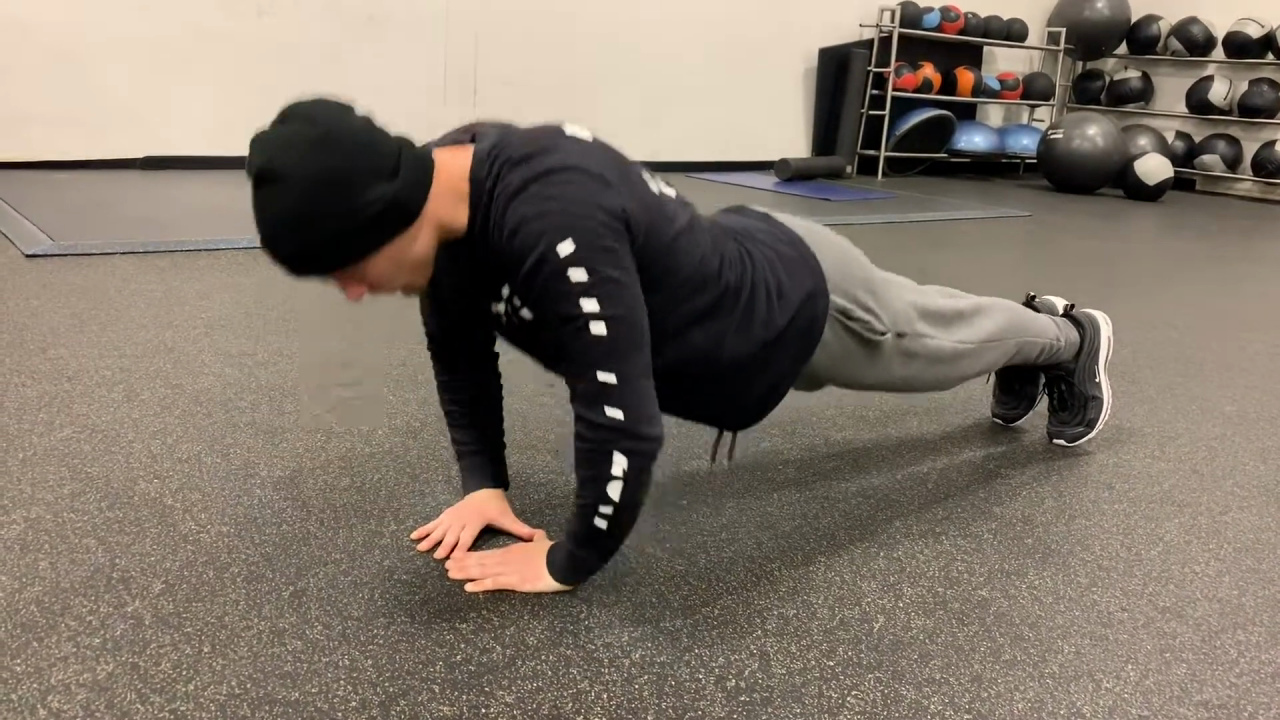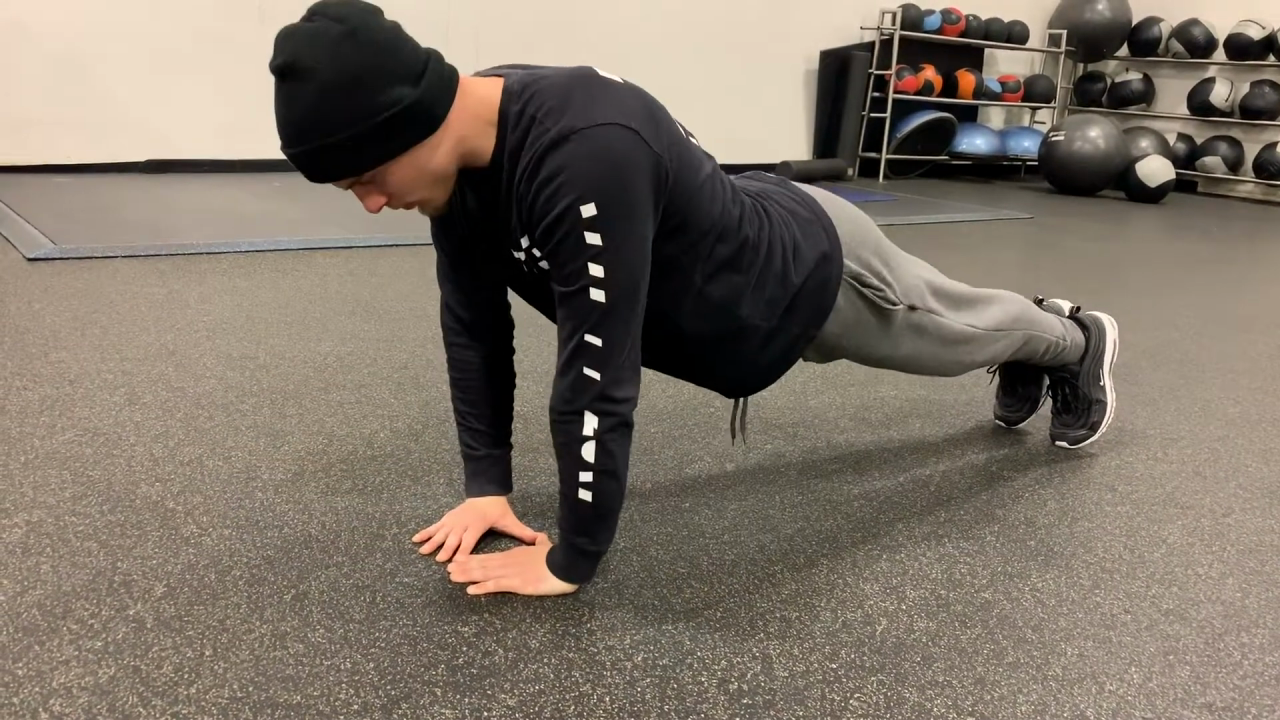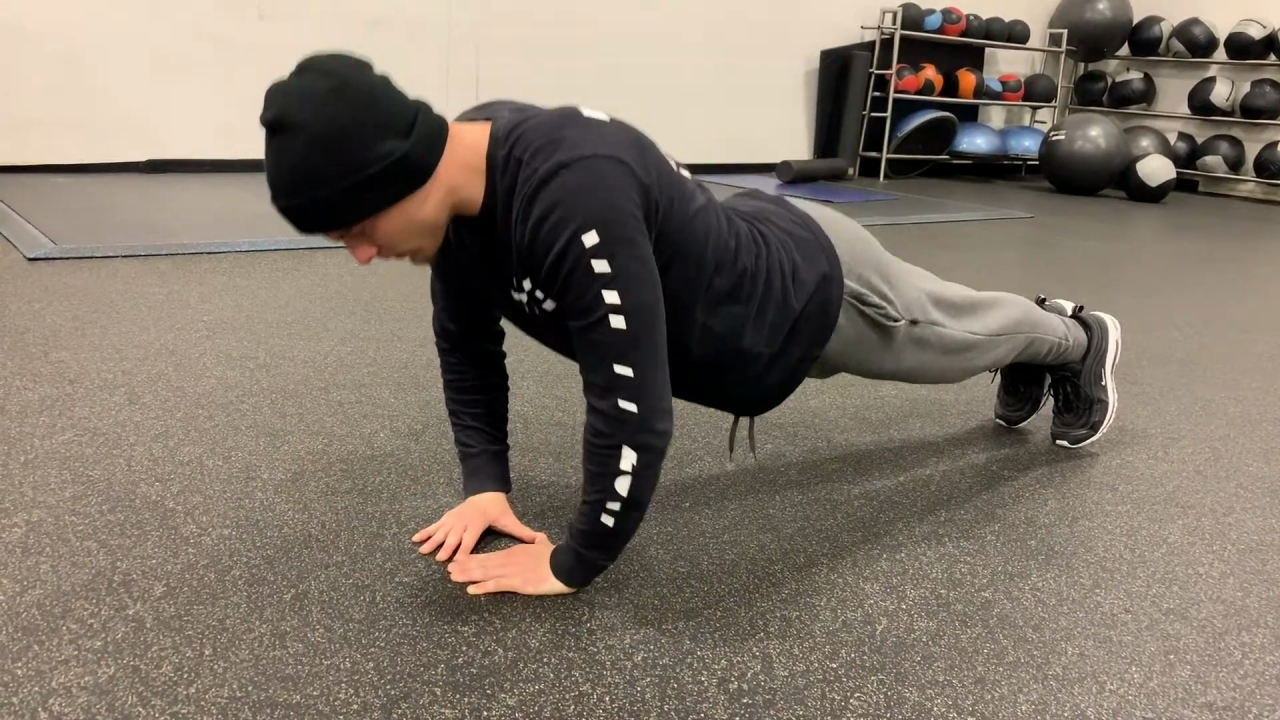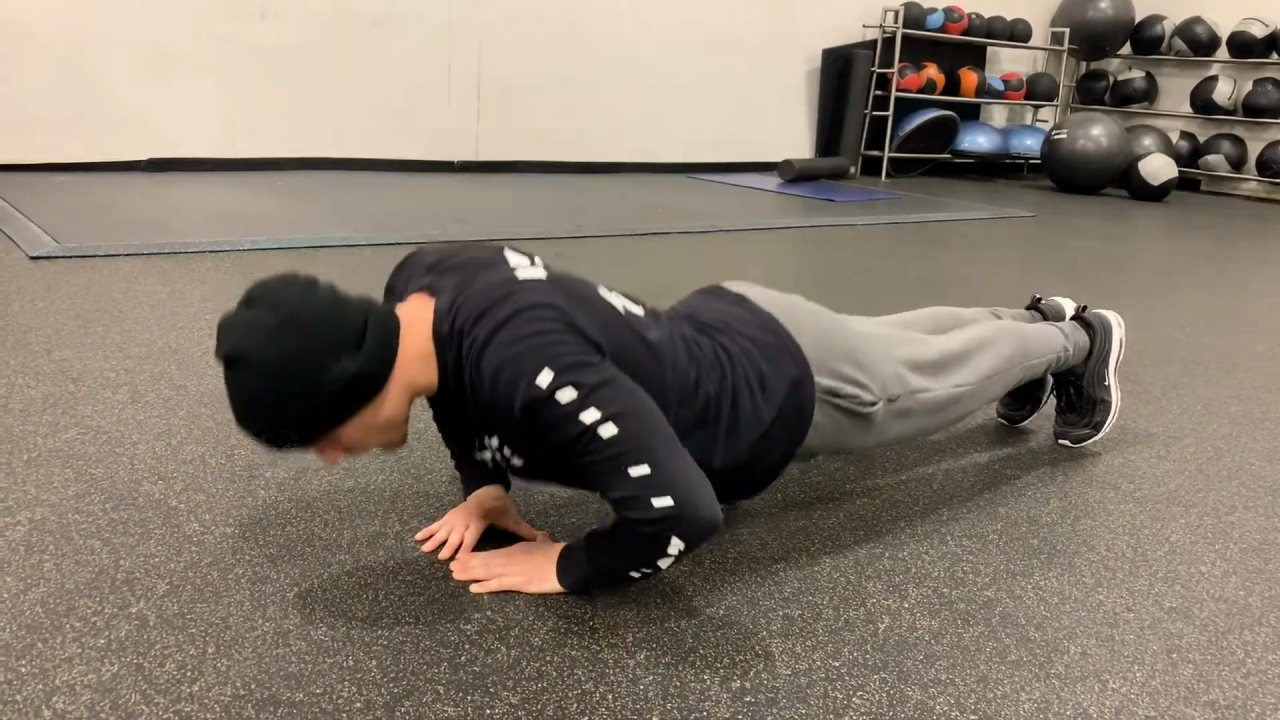
dt=0.4s
person 1, frame 1
left shoulder: (554, 228)
right shoulder: (437, 183)
left elbow: (626, 425)
right elbow: (460, 339)
left wrist: (566, 563)
right wrist: (482, 481)
left hip: (799, 306)
right hip: (738, 267)
left knee: (941, 339)
right knee: (933, 327)
left ankle: (1067, 338)
right ankle: (1033, 320)
person 1, frame 2
left shoulder: (587, 153)
right shoulder: (462, 146)
left elbow: (597, 376)
right elbow: (474, 324)
left wrist: (571, 563)
right wrist: (486, 487)
left hip: (812, 274)
right hip: (749, 255)
left knee: (954, 329)
right knee: (948, 331)
left ankle: (1073, 343)
right ankle: (1036, 338)
person 1, frame 3
left shoulder: (575, 196)
right shoulder: (456, 178)
left elbow: (633, 409)
right elbow: (467, 339)
left wrist: (573, 566)
right wrist: (486, 486)
left hip: (813, 292)
right hip: (748, 260)
left knee: (954, 338)
right knee: (952, 335)
left ankle: (1075, 342)
right ankle: (1037, 331)
person 1, frame 4
left shoulder: (528, 364)
right shoulder: (413, 298)
left elbow: (682, 509)
left wrist: (563, 568)
right wrist: (485, 486)
left hip: (787, 383)
right hip: (719, 332)
left knee: (936, 376)
right knee: (906, 344)
left ankle: (1077, 340)
right ankle: (1030, 318)
